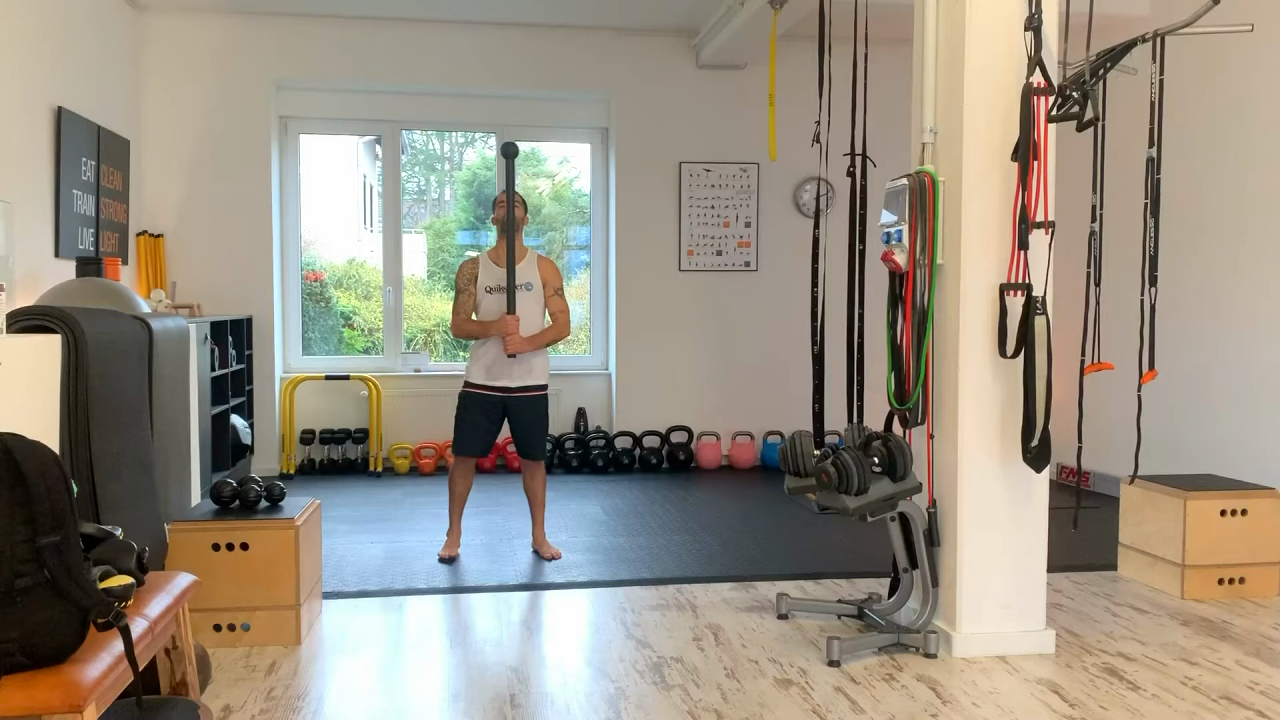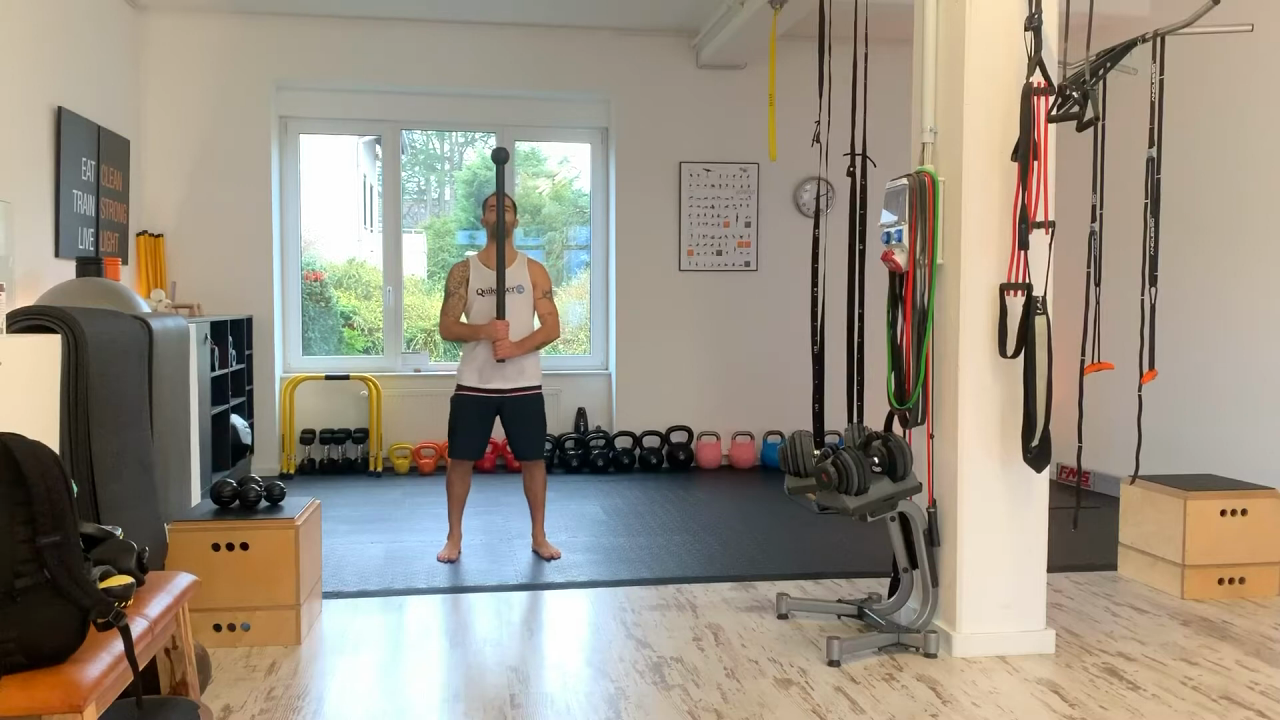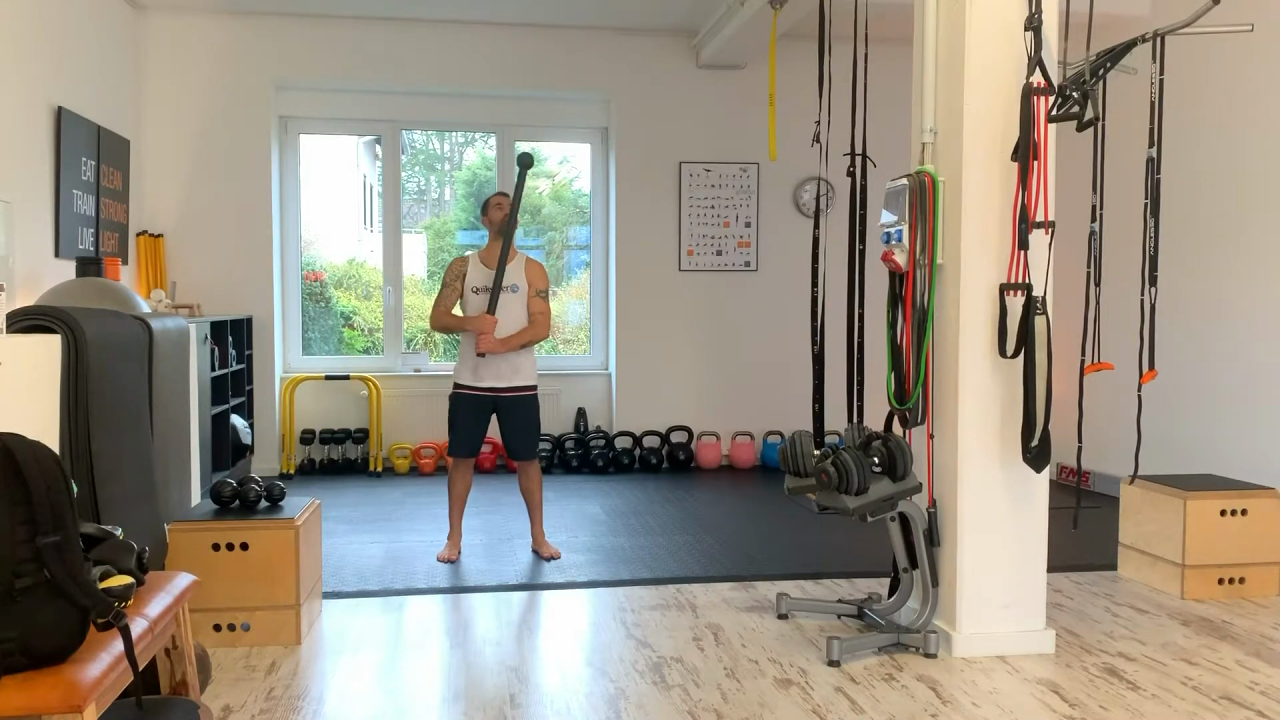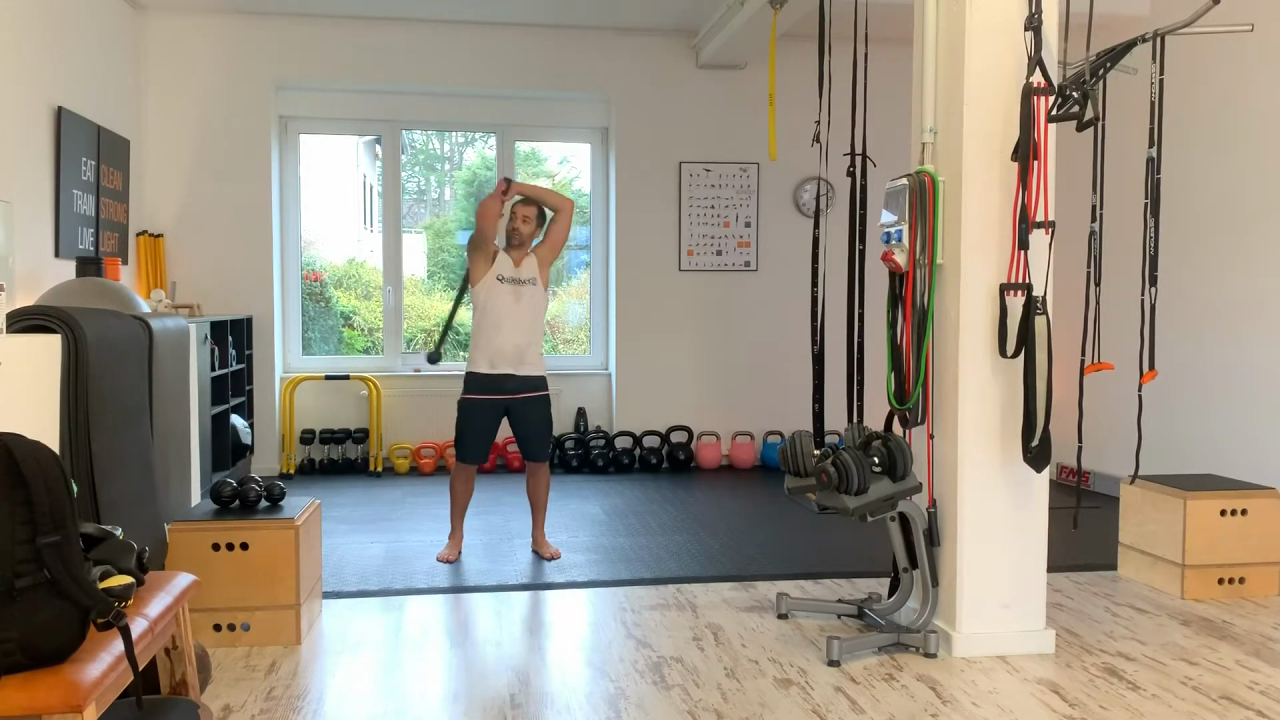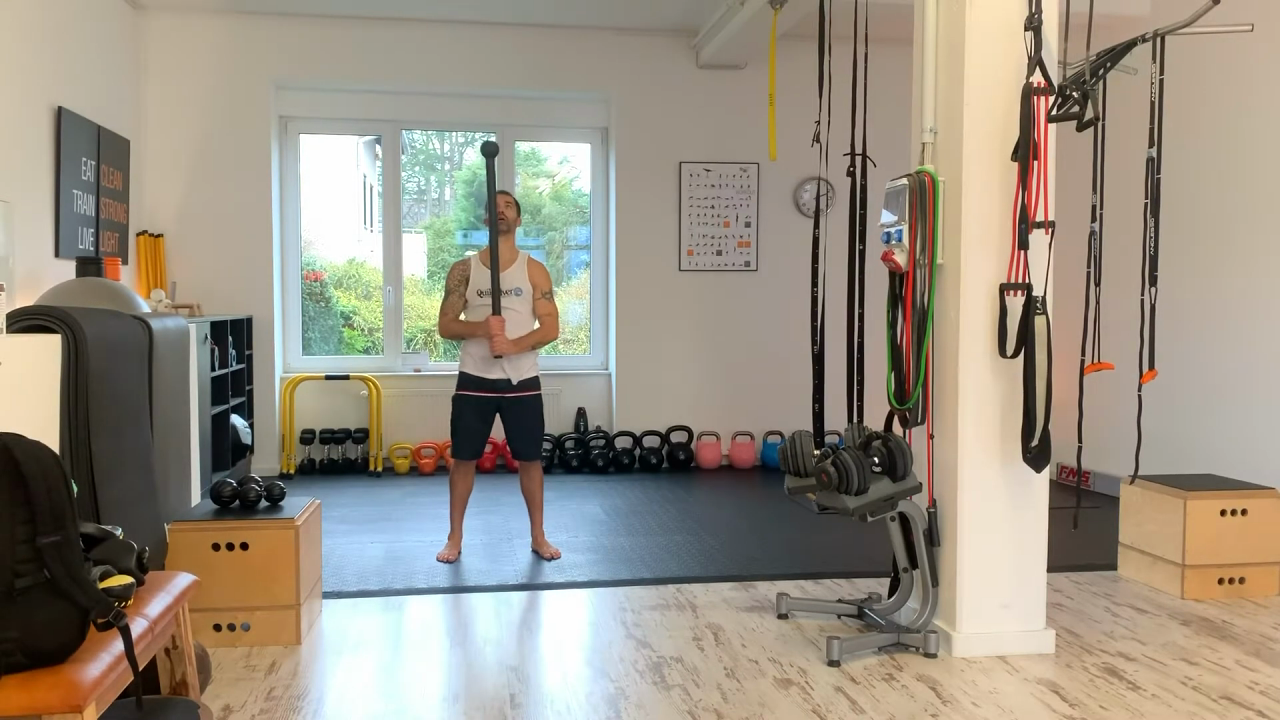
dt=1s
person 1, frame 1
left shoulder: (544, 267)
right shoulder: (472, 267)
left elbow: (563, 324)
right elbow: (458, 325)
left wrist: (529, 342)
right wrist: (494, 327)
left hip: (530, 382)
right hip: (482, 380)
left knee: (533, 459)
right knee: (464, 456)
left ankle: (539, 536)
right ankle: (453, 535)
person 1, frame 2
left shoulder: (534, 270)
right shoulder: (463, 271)
left elbow: (552, 327)
right elbow: (447, 327)
left wrist: (517, 347)
right wrist: (483, 331)
left hip: (523, 384)
right hip: (474, 384)
left knee: (533, 460)
right knee: (461, 460)
left ankle: (539, 537)
right ankle: (454, 538)
person 1, frame 3
left shoulder: (532, 269)
right shoulder: (462, 266)
left elbow: (542, 326)
right elbow: (437, 319)
left wrist: (500, 343)
right wrist: (471, 323)
left hip: (519, 383)
right hip: (470, 382)
left knee: (528, 459)
right knee: (462, 458)
left ankle: (538, 536)
right ankle: (454, 537)
person 1, frame 4
left shoulder: (541, 260)
right shoulder: (484, 256)
left elbow: (566, 207)
right elbow: (485, 216)
left wrist: (519, 187)
right wrist: (501, 194)
left hip: (530, 382)
right hip: (484, 379)
left knee: (538, 460)
right knee: (466, 461)
left ankle: (538, 536)
right ankle: (455, 536)
person 1, frame 5
left shoulder: (534, 270)
right shoulder: (463, 270)
left elbow: (551, 327)
right elbow: (445, 325)
left wrist: (513, 345)
right wrist: (481, 329)
left hip: (522, 381)
right hip: (474, 381)
left knee: (530, 459)
right knee: (464, 459)
left ankle: (538, 536)
right ankle: (455, 537)
